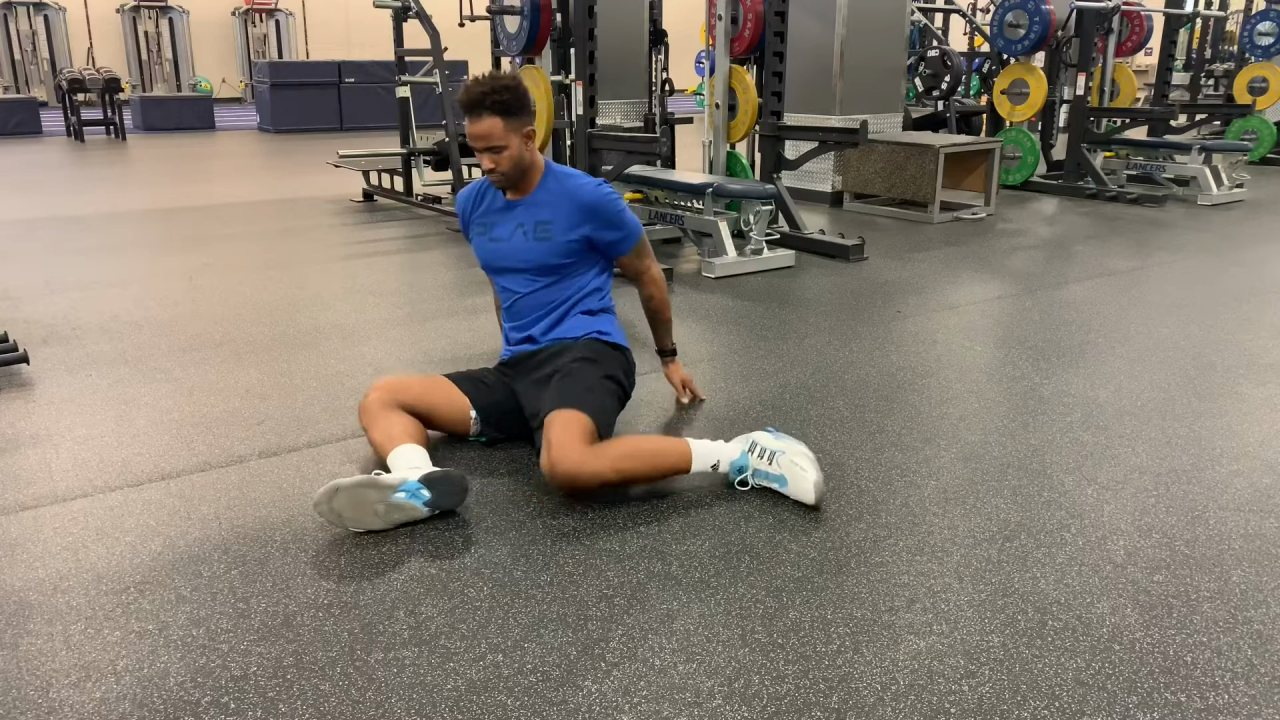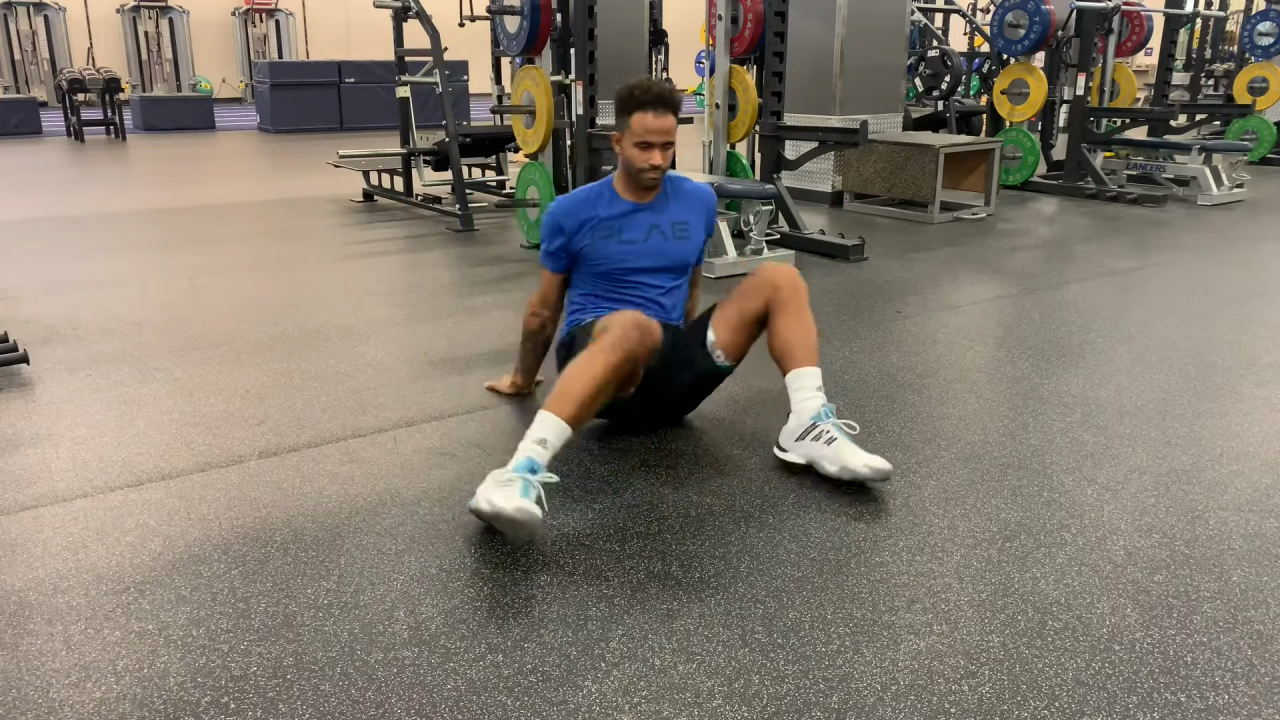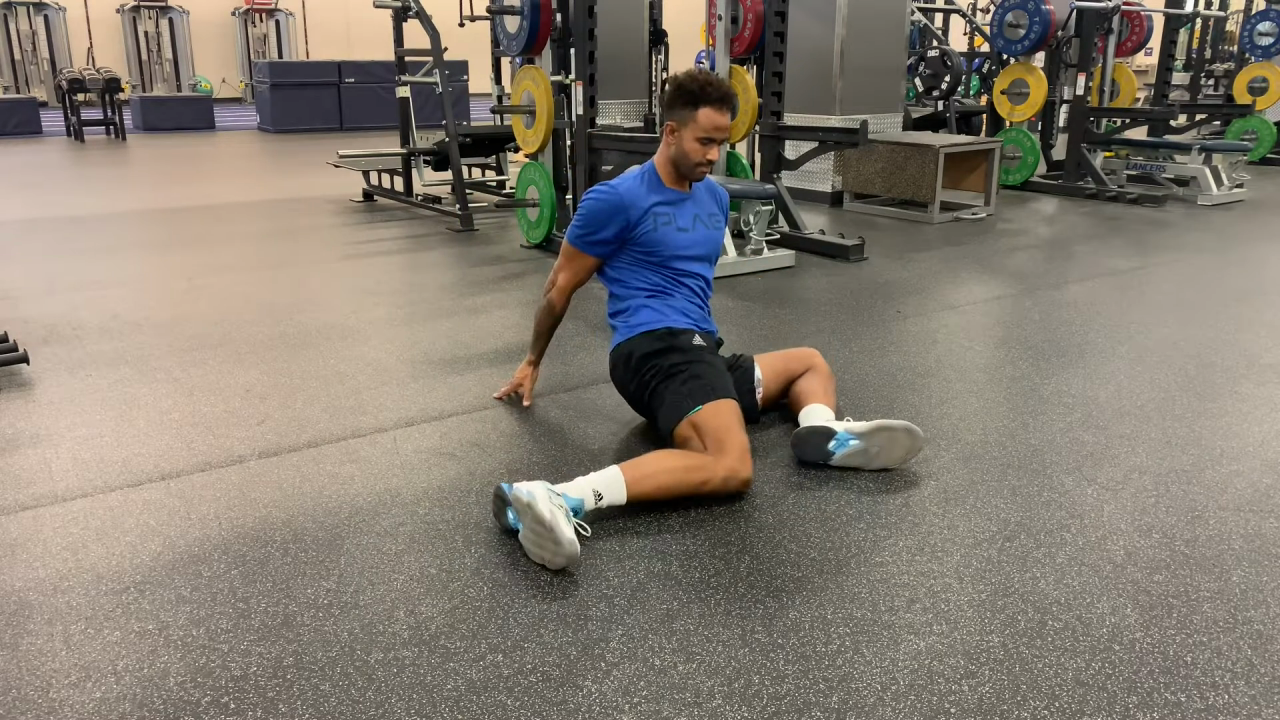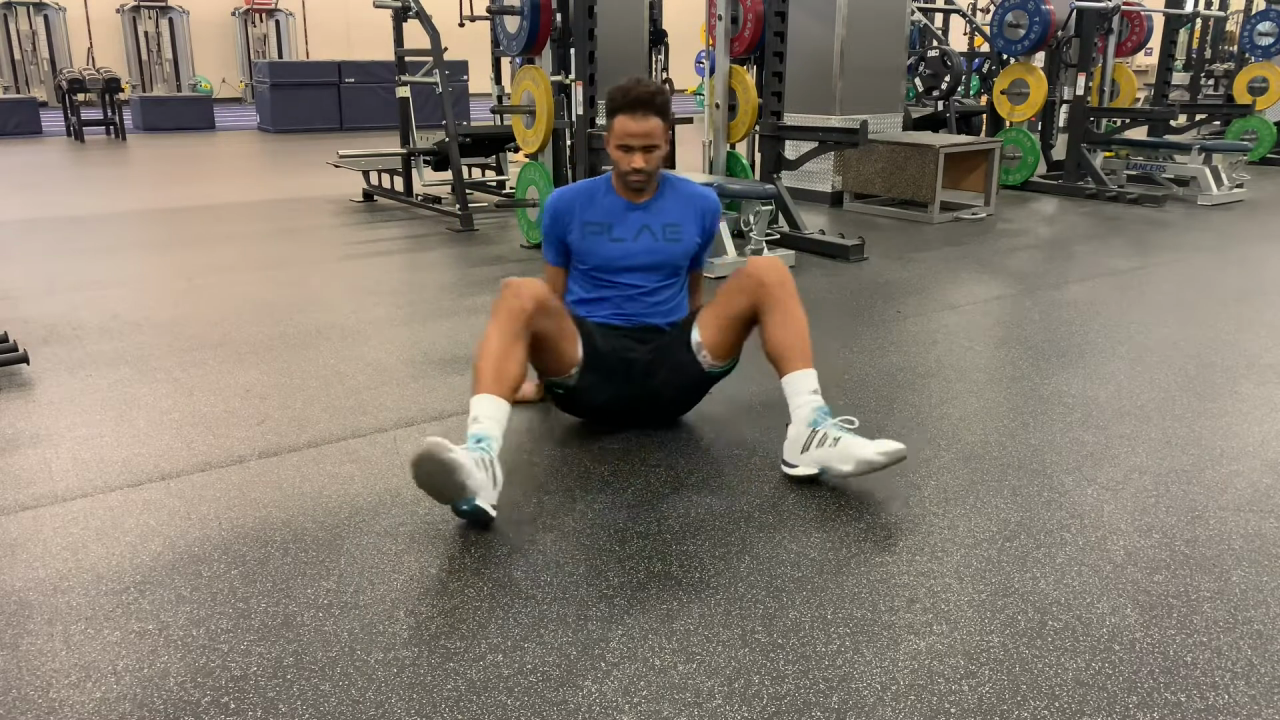
dt=1s
person 1, frame 1
left shoulder: (587, 198)
right shoulder: (472, 203)
left elbow: (648, 275)
left wrist: (669, 357)
left hip: (584, 353)
right hip: (519, 366)
left knee: (566, 464)
right knee: (379, 401)
left ankle: (740, 456)
right ankle: (418, 484)
person 1, frame 2
left shoulder: (698, 201)
right shoulder: (571, 213)
right elbow: (545, 308)
right wrist: (522, 378)
left hip: (670, 368)
right hip: (601, 366)
left knee: (780, 280)
right knee: (633, 329)
left ankle: (809, 425)
right ankle: (521, 476)
person 1, frame 3
left shoulder: (715, 198)
right shoulder: (617, 200)
right elbow: (561, 285)
right wrist: (532, 362)
left hip: (696, 351)
right hip: (660, 350)
left knee: (810, 363)
right knee: (729, 470)
left ankle: (825, 434)
right ankle: (560, 500)
person 1, frame 4
left shoulder: (699, 205)
right shoulder: (567, 207)
right elbow: (556, 294)
right wrist: (516, 372)
left hip: (667, 369)
right hip: (589, 367)
left knee: (766, 274)
right knee: (520, 294)
left ankle: (809, 435)
right ankle: (479, 462)
